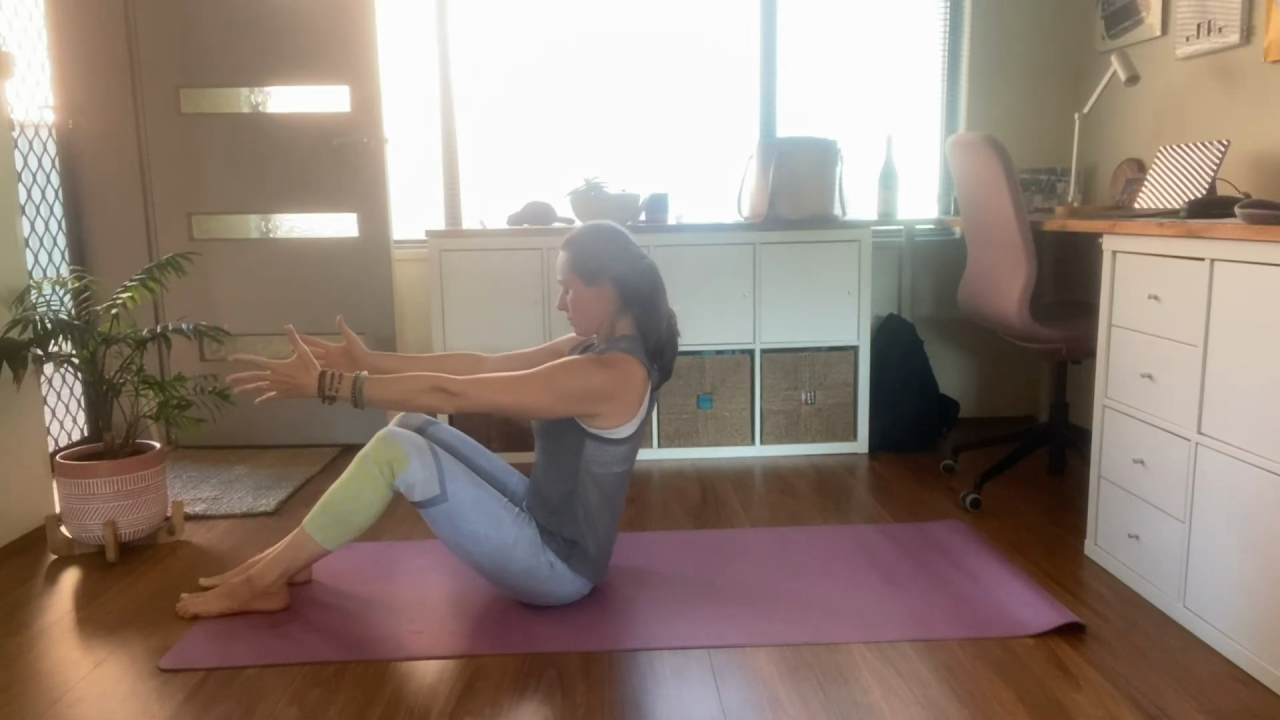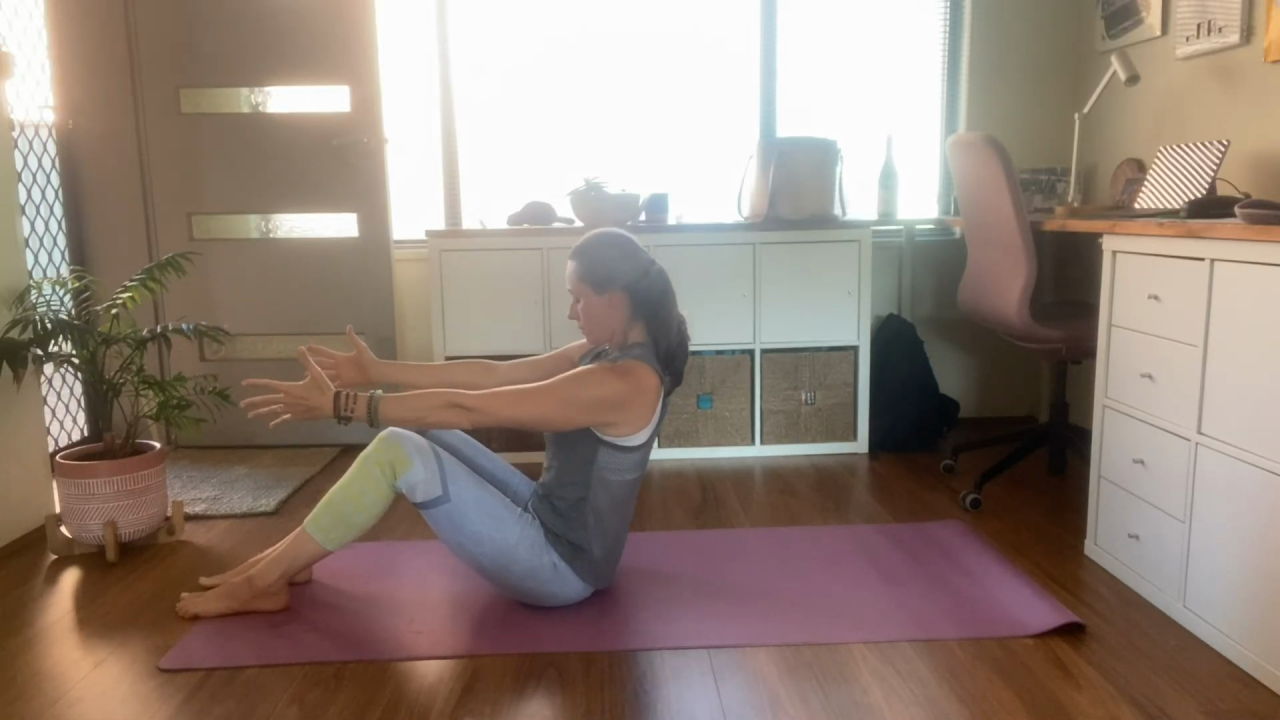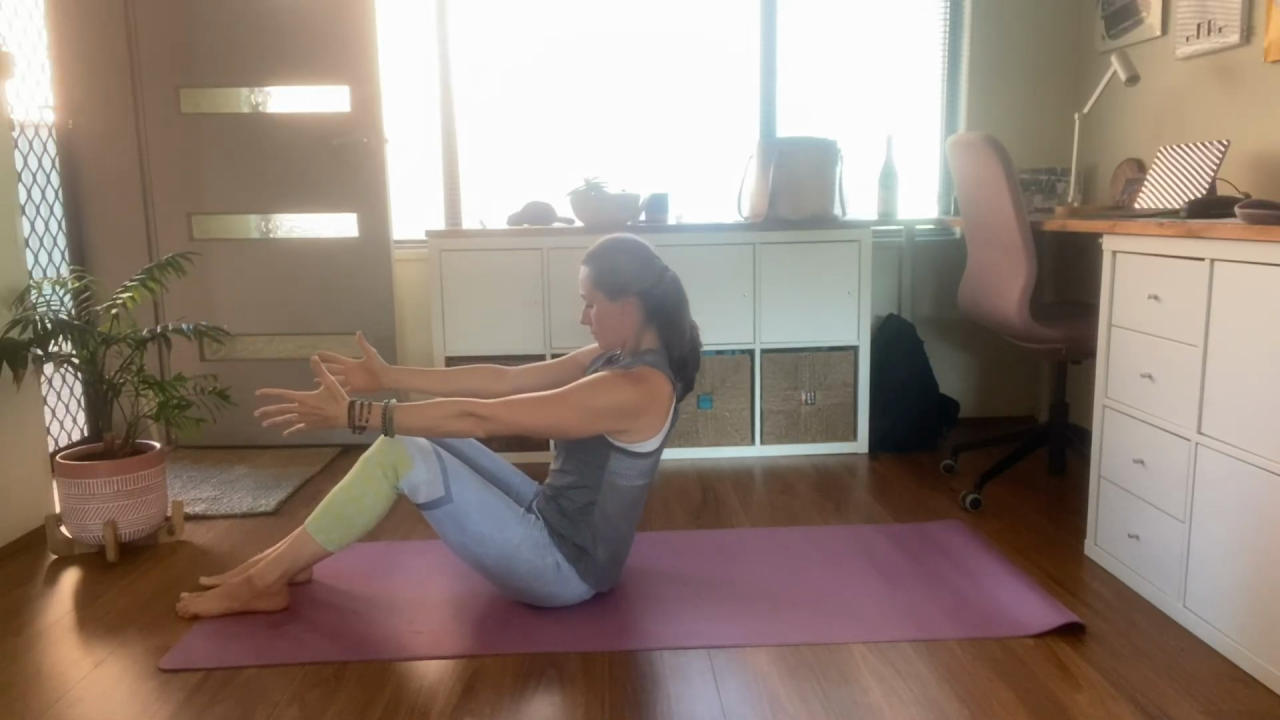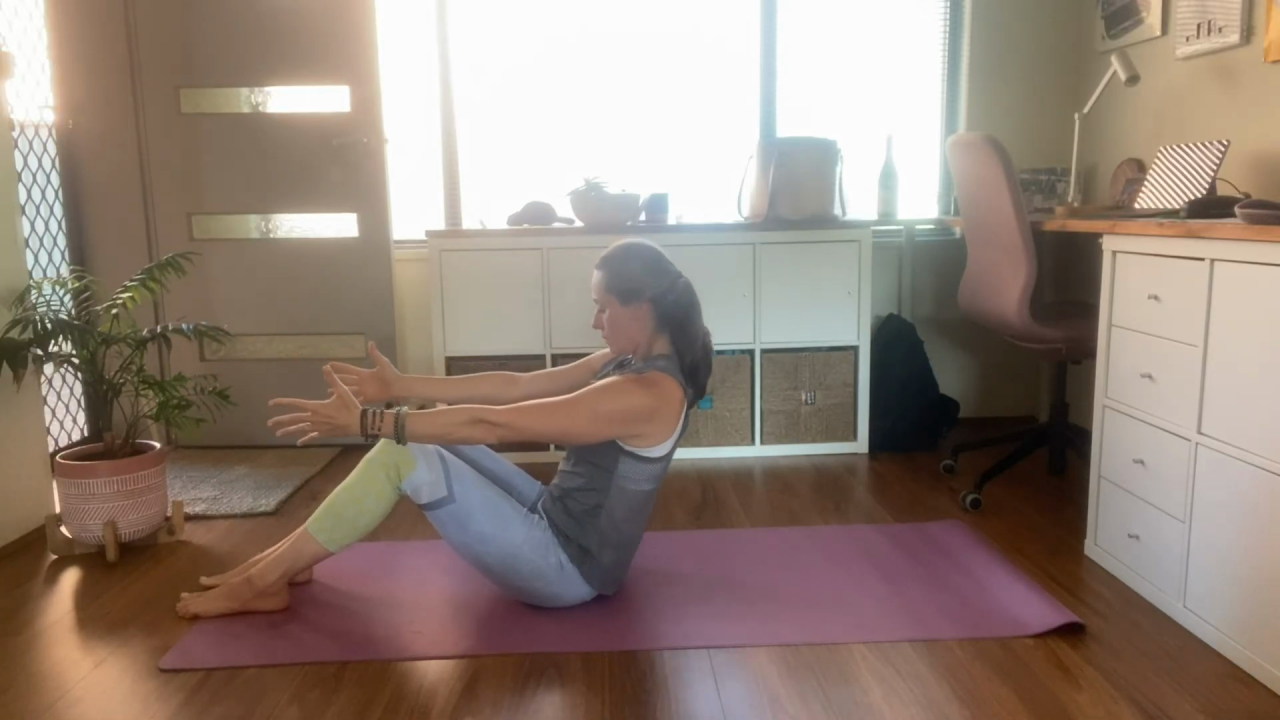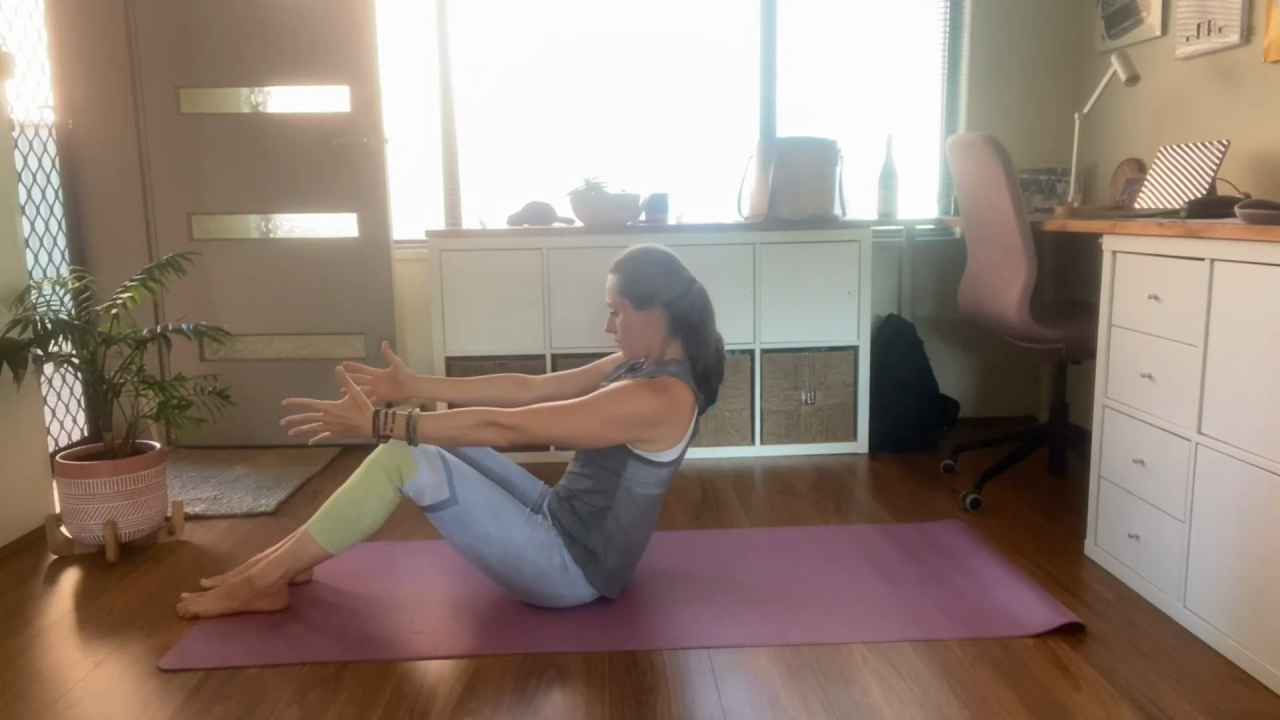
dt=0.3s
person 1, frame 1
left shoulder: (607, 375)
right shoulder: (600, 348)
left elbow: (452, 394)
right elbow: (483, 367)
left wrist: (326, 385)
right wrist: (369, 362)
left hip: (557, 564)
right hip: (547, 523)
left knee: (395, 452)
right knee: (411, 428)
left ankle: (261, 583)
right ankle: (284, 561)
person 1, frame 2
left shoulder: (621, 383)
right shoulder: (608, 354)
left elbow: (467, 410)
right elbow: (495, 374)
left wrist: (341, 404)
right wrist: (378, 370)
left hip: (561, 566)
right hip: (550, 524)
left knee: (397, 452)
right knee: (413, 433)
left ankle: (261, 583)
right ankle: (285, 559)
person 1, frame 3
left shoulder: (635, 389)
right shoulder: (619, 358)
left elbow: (481, 418)
right elbow: (506, 379)
left wrist: (354, 414)
right wrist: (390, 377)
left hip: (564, 567)
right hip: (554, 525)
left knee: (400, 454)
right knee: (413, 436)
left ankle: (261, 582)
right ankle: (284, 561)
person 1, frame 4
left shoulder: (646, 395)
right shoulder: (632, 364)
left elbow: (492, 425)
right elbow: (517, 386)
left wrist: (365, 422)
right wrist: (401, 386)
left hip: (568, 567)
right hip: (558, 526)
left knee: (402, 458)
right knee: (415, 439)
left ankle: (262, 583)
right ankle: (285, 561)
person 1, frame 5
left shoulder: (658, 399)
right shoulder: (644, 368)
left elbow: (504, 427)
right elbow: (529, 388)
left wrist: (378, 422)
right wrist: (414, 386)
left hip: (571, 568)
right hip: (562, 526)
left knee: (405, 460)
right knee: (422, 439)
left ankle: (262, 582)
right ankle: (286, 558)
